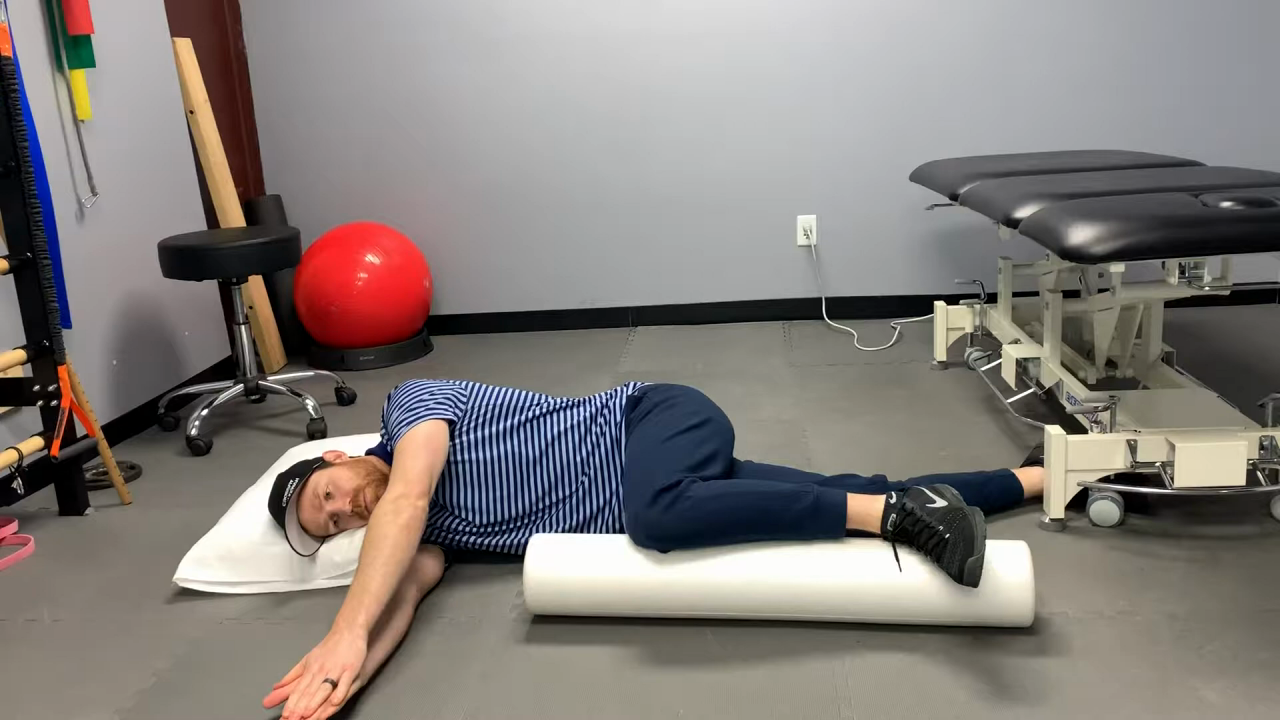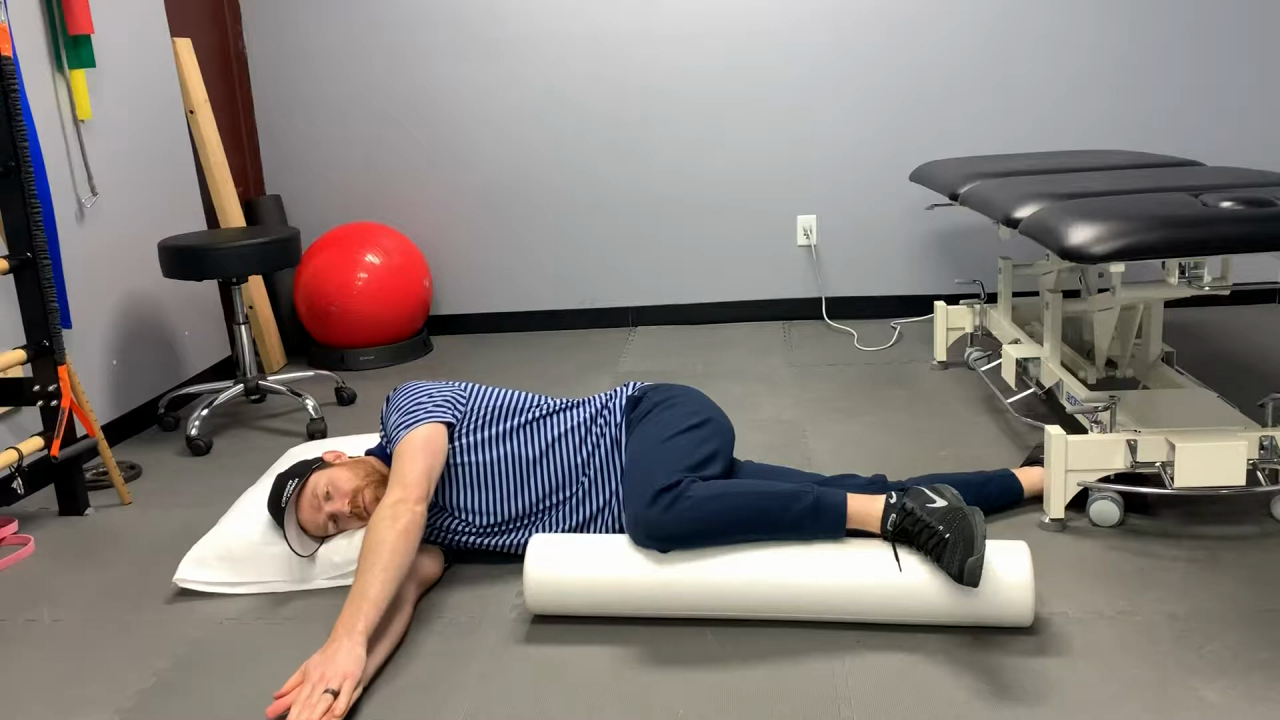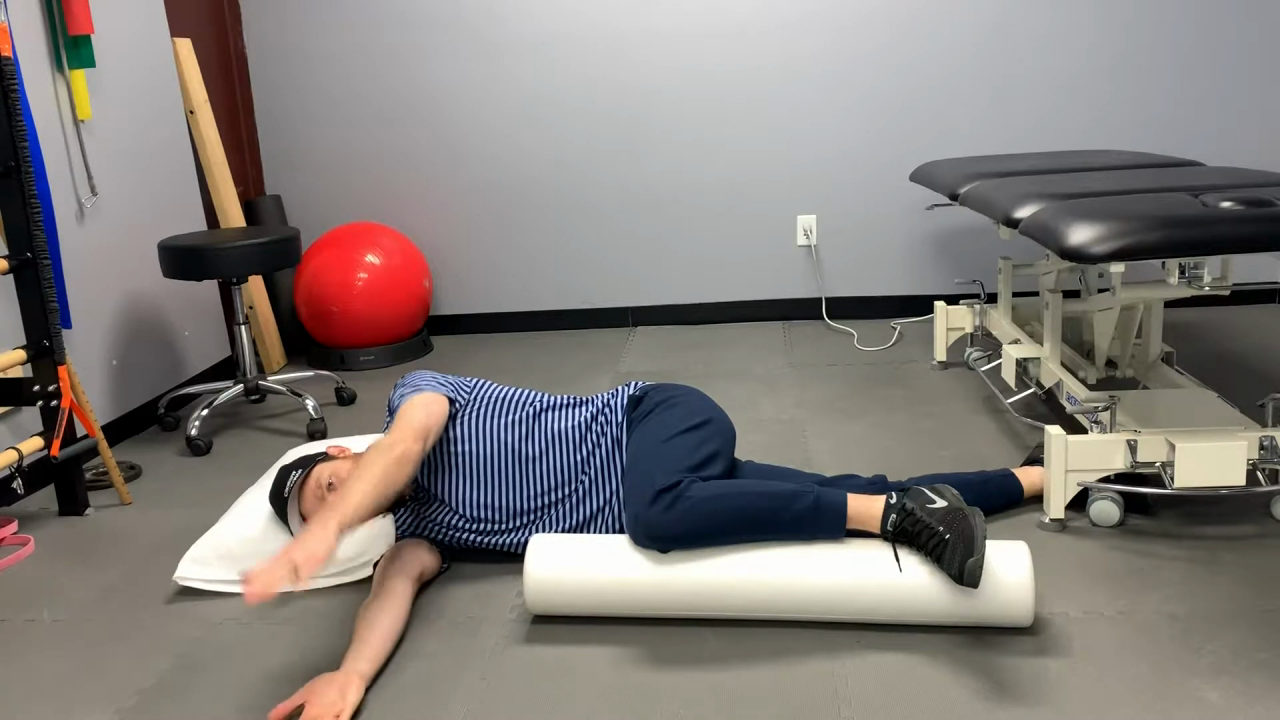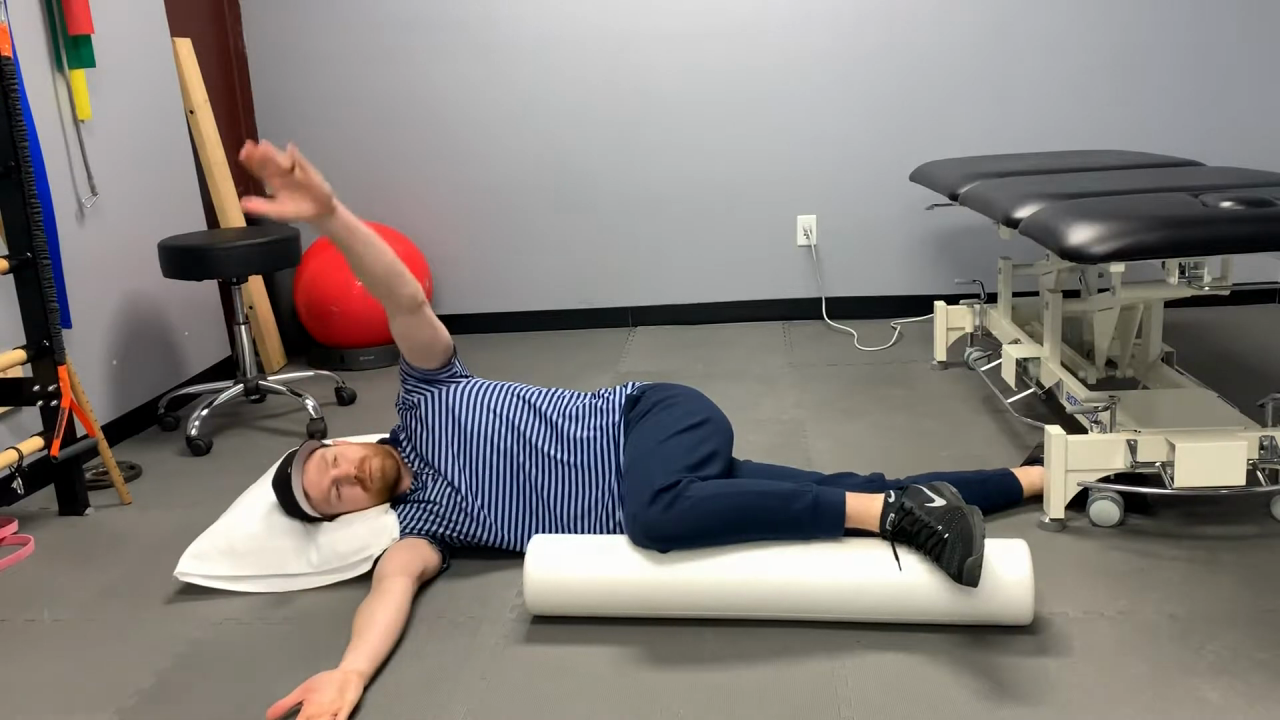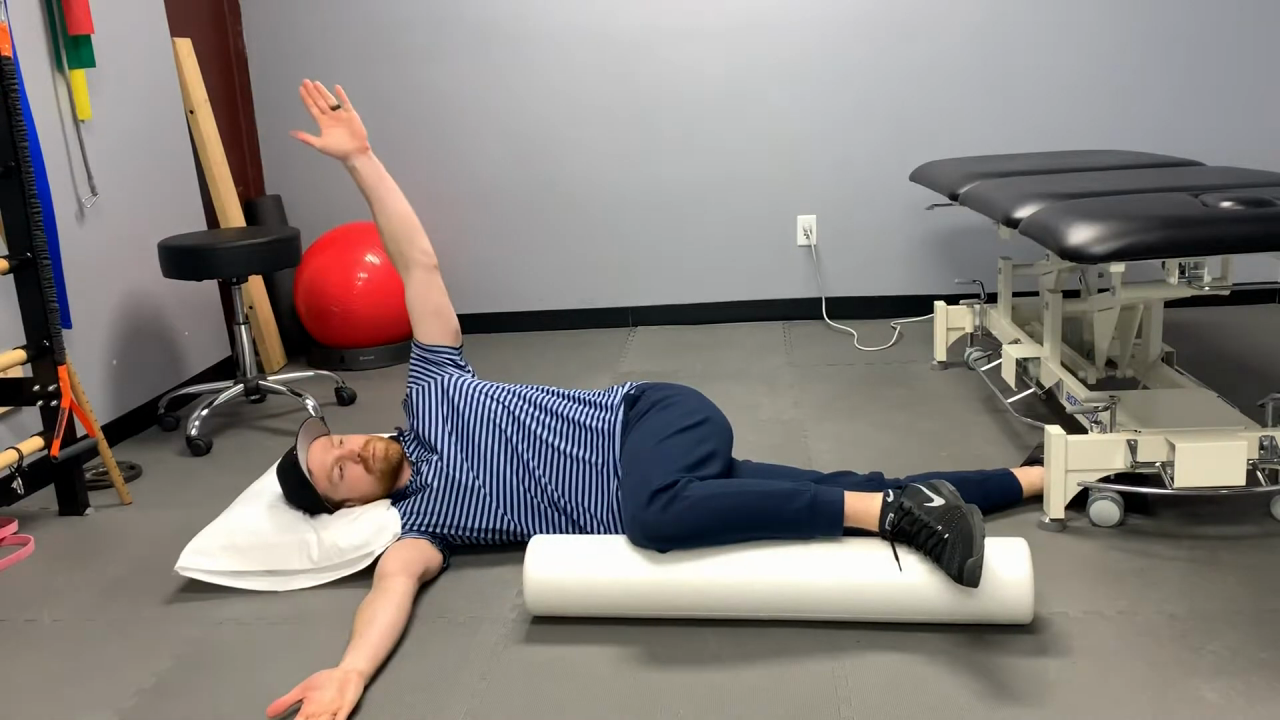
dt=0.4s
person 1, frame 1
left shoulder: (410, 403)
right shoulder: (435, 531)
left elbow: (405, 498)
right elbow: (406, 587)
left wrist: (344, 632)
left hip: (656, 420)
right hip: (655, 501)
left knee: (660, 511)
right knee: (851, 498)
left ankle: (897, 510)
right ankle: (1039, 474)
person 1, frame 2
left shoulder: (409, 405)
right shoulder: (435, 531)
left elbow: (402, 503)
right elbow: (403, 587)
left wrist: (344, 640)
left hip: (657, 419)
right hip: (643, 510)
left knee: (659, 510)
right knee: (846, 505)
left ankle: (897, 509)
right ankle: (1042, 474)
person 1, frame 3
left shoulder: (418, 407)
right shoulder: (423, 526)
left elbow: (403, 449)
right elbow: (396, 580)
left wrist: (318, 532)
left hip: (654, 420)
right hip: (646, 509)
left knee: (662, 510)
right knee: (845, 501)
left ankle: (897, 510)
right ankle: (1039, 474)
person 1, frame 4
left shoulder: (426, 402)
right shoulder: (420, 519)
left elbow: (406, 300)
right elbow: (393, 585)
left wrist: (325, 214)
left hip: (653, 421)
right hip: (652, 508)
left knee: (662, 512)
right knee: (844, 500)
left ankle: (899, 511)
right ankle: (1039, 478)
person 1, frame 5
left shoulder: (430, 392)
right shoulder: (421, 518)
left elbow: (419, 266)
right elbow: (394, 582)
left wrist: (361, 159)
left hip: (657, 418)
right hip: (659, 500)
left knee: (659, 512)
right knee: (844, 495)
left ankle: (901, 509)
right ankle: (1040, 478)
